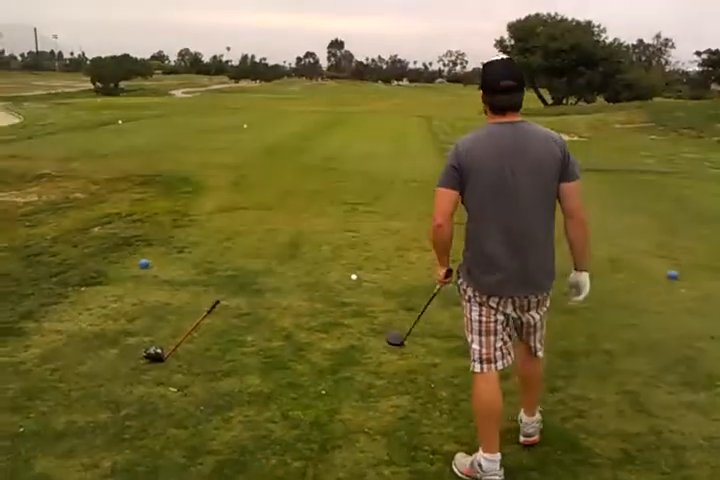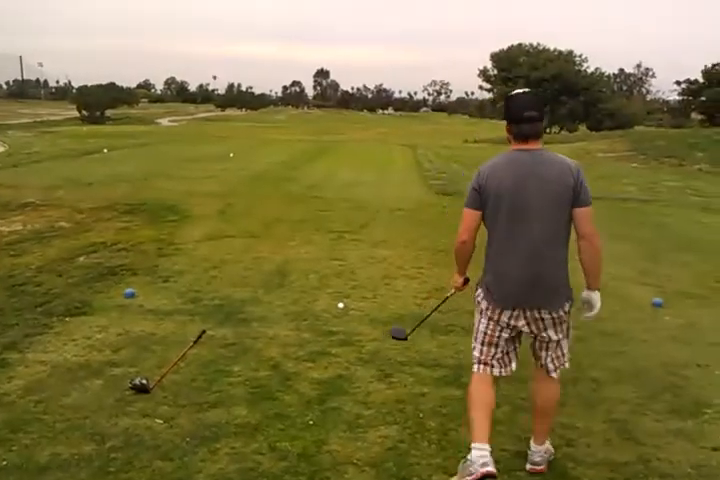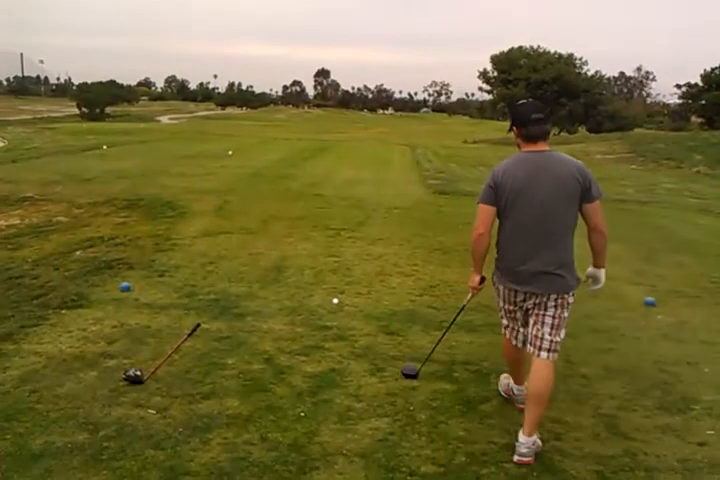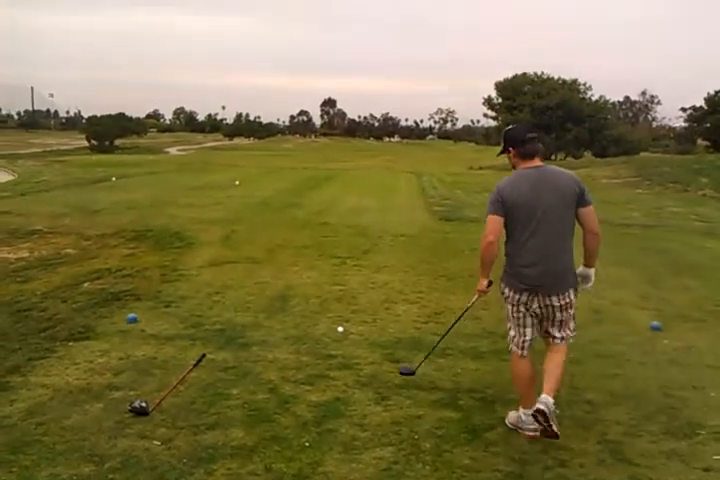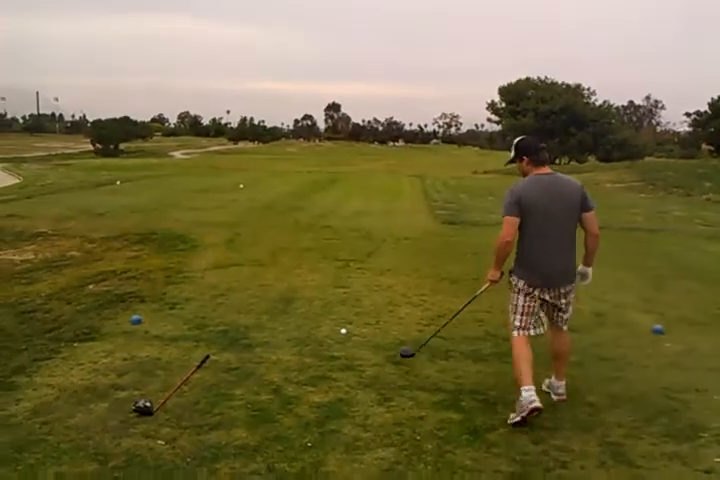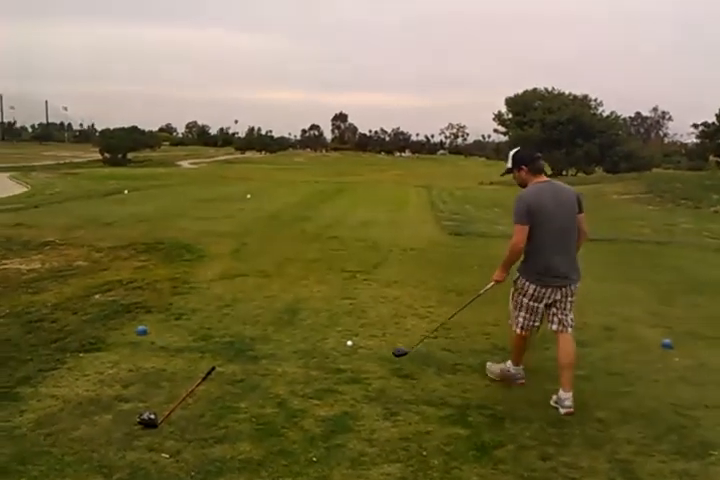
dt=0.4s
person 1, frame 1
left shoulder: (464, 150)
right shoulder: (554, 145)
left elbow: (441, 221)
right elbow: (576, 215)
left wrist: (443, 263)
right wrist: (580, 268)
left hip: (482, 279)
right hip: (536, 277)
left knee: (486, 368)
right knee: (531, 350)
right ankle: (530, 422)
person 1, frame 2
left shoulder: (488, 172)
right shoulder: (570, 171)
left elbow: (464, 238)
right elbow: (588, 237)
left wrist: (460, 273)
right wrist: (593, 288)
left hip: (497, 292)
right hip: (551, 295)
left knee: (483, 371)
right knee: (548, 372)
person 1, frame 3
left shoulder: (501, 172)
right shoulder: (577, 170)
left elbow: (481, 231)
right elbow: (598, 227)
left wrist: (476, 271)
right wrist: (598, 266)
left hip: (510, 277)
right hip: (556, 282)
left knee: (513, 337)
right knee: (543, 357)
left ankle: (517, 388)
right ankle: (526, 441)
person 1, frame 4
left shoulder: (504, 189)
right shoulder: (571, 181)
left elbow: (490, 240)
right elbow: (593, 230)
left wrist: (483, 277)
right wrist: (589, 267)
left hip: (518, 284)
right hip: (560, 283)
left knee: (520, 350)
right knee: (558, 343)
left ankle: (526, 415)
right ankle: (546, 401)
person 1, frame 5
left shoulder: (519, 191)
right shoulder: (576, 188)
left elbow: (507, 238)
right elbow: (593, 232)
left wrist: (496, 268)
right wrist: (587, 265)
left hip: (528, 277)
right hip: (564, 277)
left knee: (520, 334)
right knee: (560, 329)
left ankle: (528, 396)
right ankle: (558, 385)
person 1, frame 6
left shoulder: (526, 198)
right shoulder: (571, 193)
left elbow: (518, 244)
right elbow: (582, 232)
left wrist: (503, 270)
left hip: (535, 277)
right hip: (568, 277)
left knee: (522, 328)
right knee: (564, 332)
left ankle: (514, 370)
right ankle: (566, 396)
